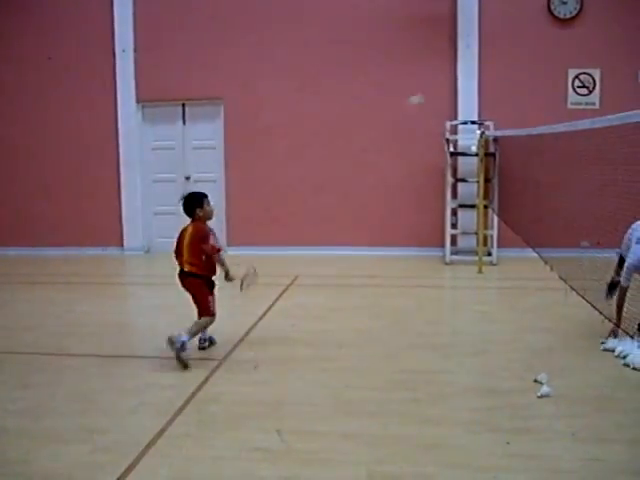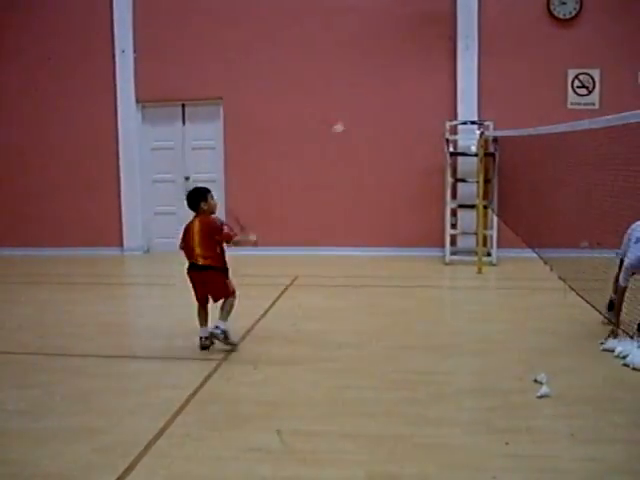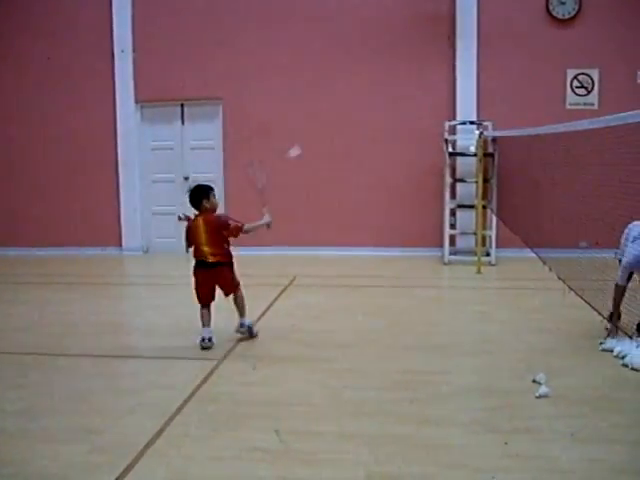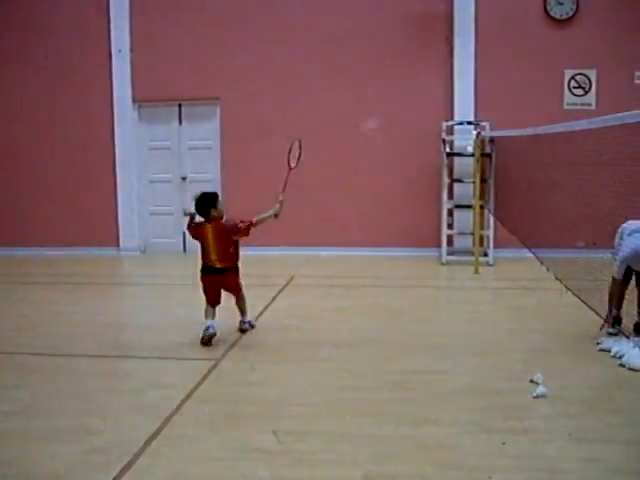
dt=0.1s
person 1, frame 1
left shoulder: (185, 231)
right shoulder: (204, 230)
left elbow: (178, 255)
right elbow: (215, 254)
right wrist: (227, 271)
left hip: (185, 275)
right hip: (198, 278)
left knee: (204, 308)
right knee: (209, 315)
left ankle: (204, 338)
right ankle: (181, 340)
person 1, frame 2
left shoulder: (189, 227)
right shoulder: (214, 223)
left elbow: (185, 250)
right elbow: (233, 239)
right wrist: (250, 240)
left hip: (194, 269)
right hip: (213, 270)
left knee: (202, 303)
right knee: (230, 297)
left ankle: (204, 336)
right ankle: (220, 327)
person 1, frame 3
left shoulder: (192, 224)
right shoulder: (219, 220)
left elbow: (189, 244)
right elbow: (244, 229)
right wrist: (264, 221)
left hip: (201, 268)
right hip: (221, 266)
left knee: (205, 303)
right knee: (237, 290)
left ankle: (206, 336)
right ankle: (244, 325)
person 1, frame 4
left shoulder: (200, 227)
right shoulder: (228, 226)
left elbow: (191, 230)
right elbow: (252, 224)
left wrist: (192, 217)
right wrist: (273, 212)
left hip: (208, 272)
right hip: (227, 272)
left knee: (211, 303)
right knee: (239, 293)
left ankle: (209, 327)
right ankle: (244, 321)
